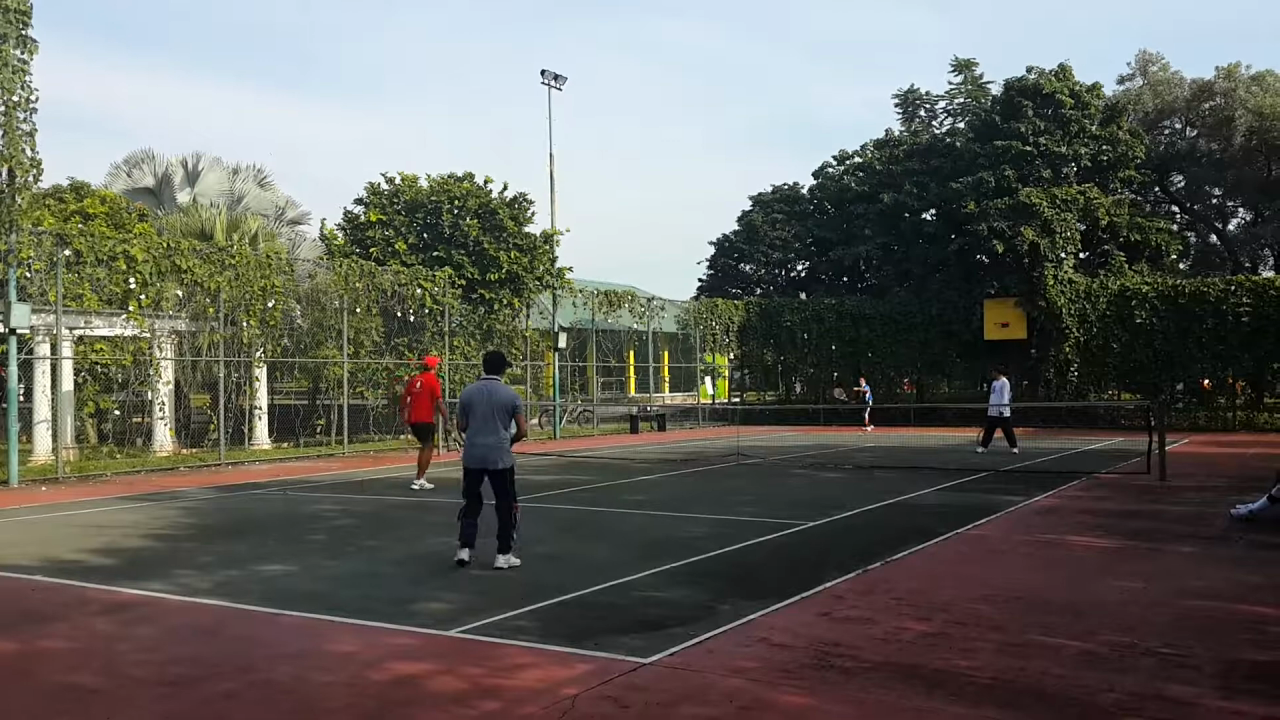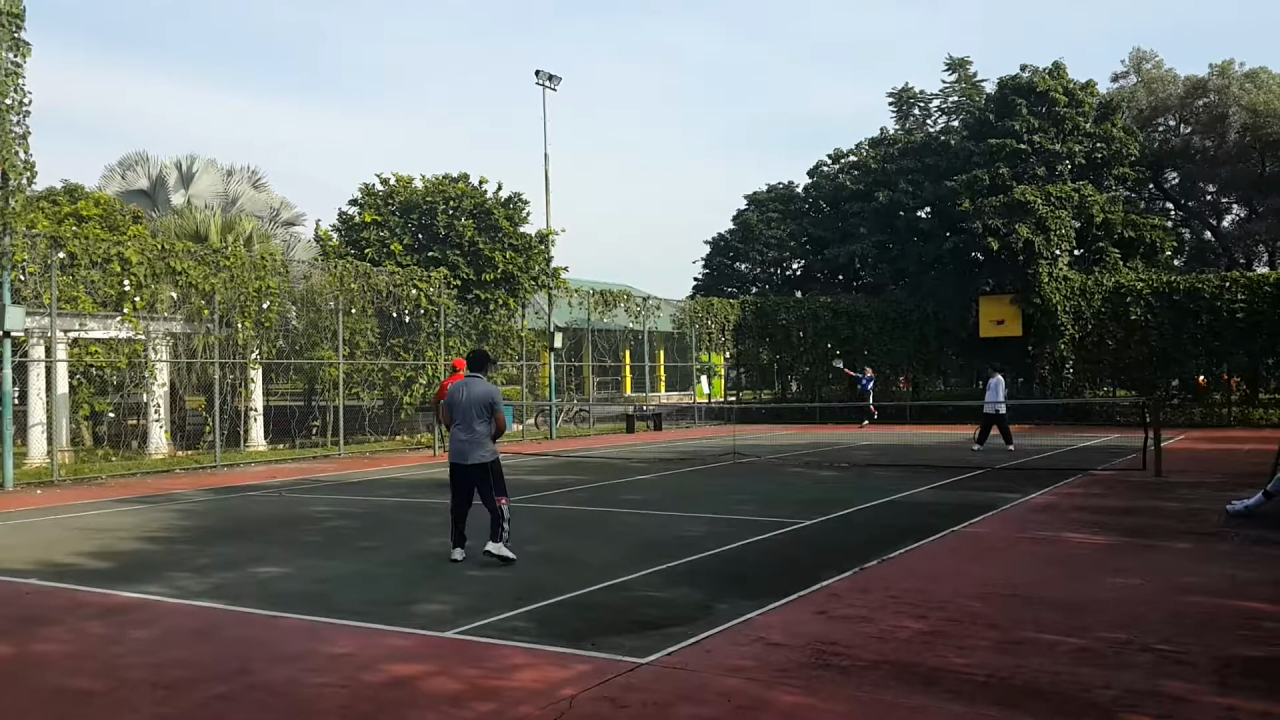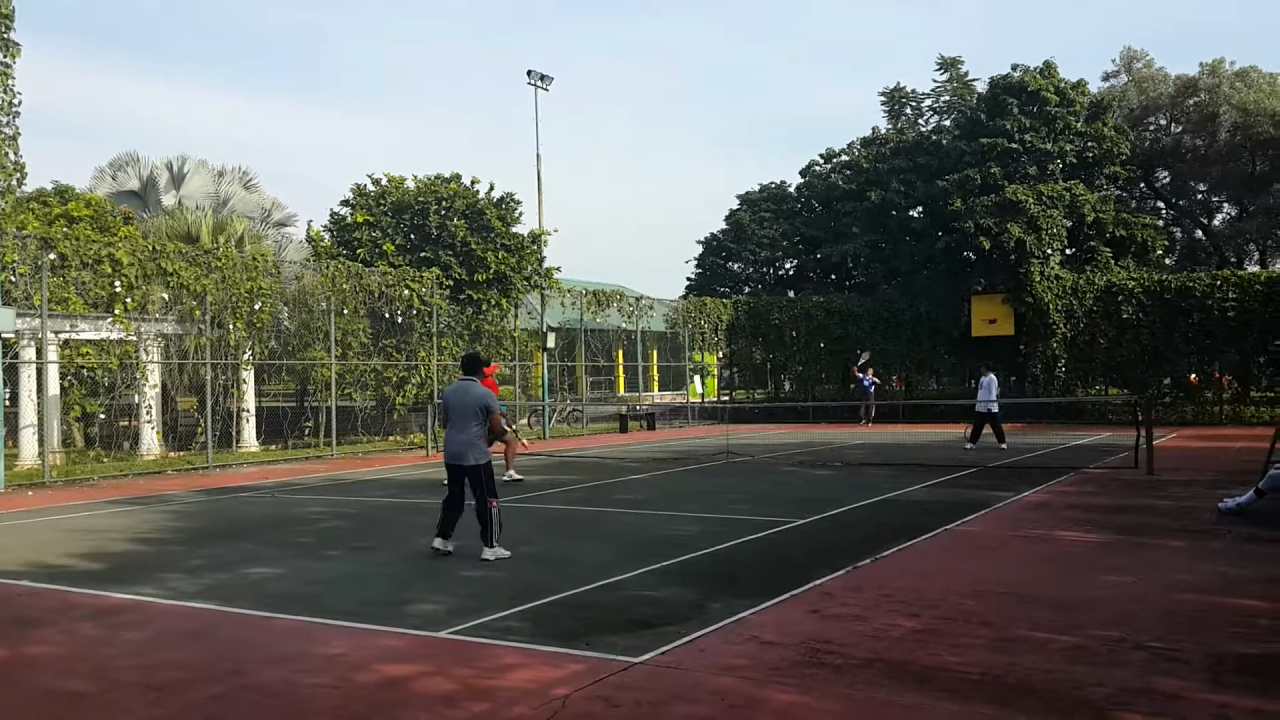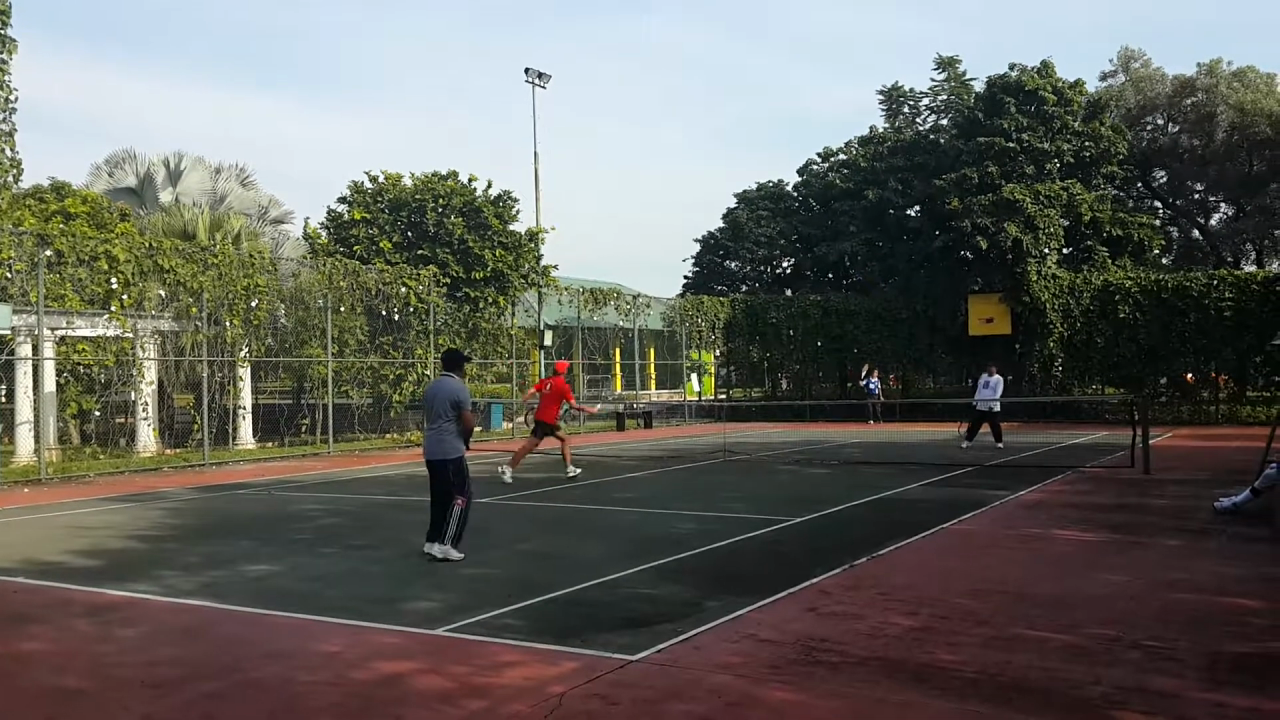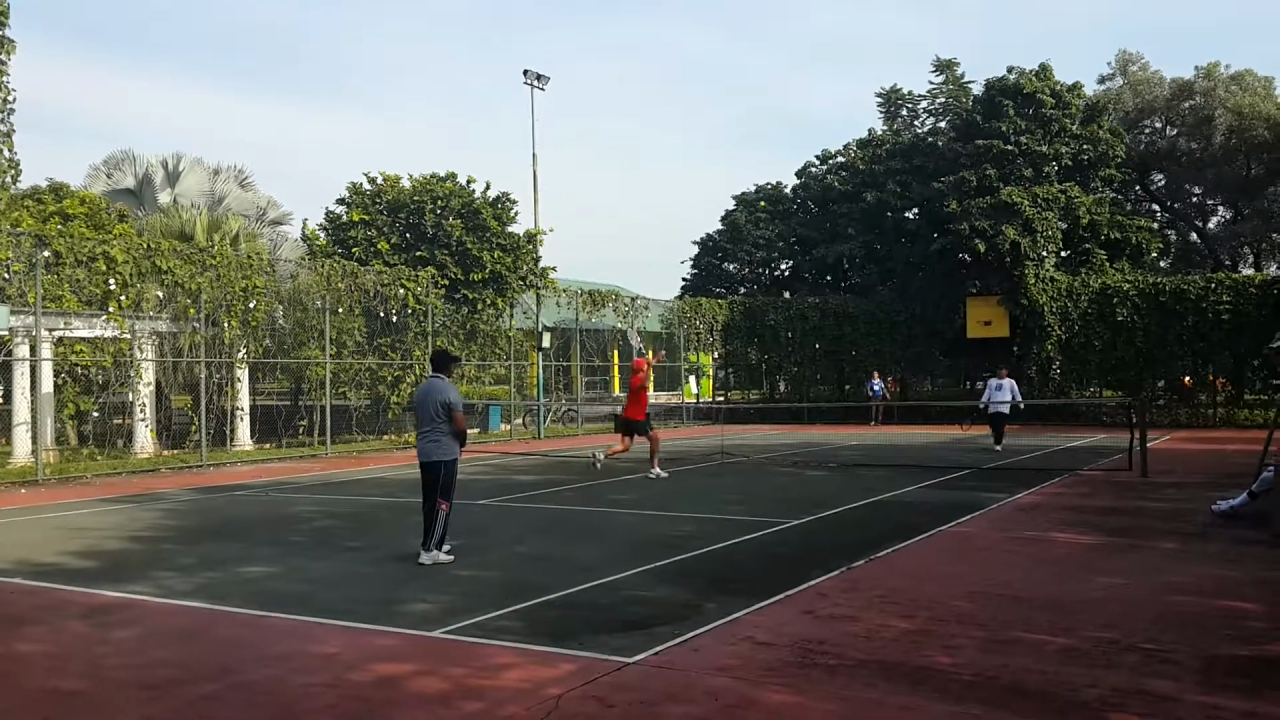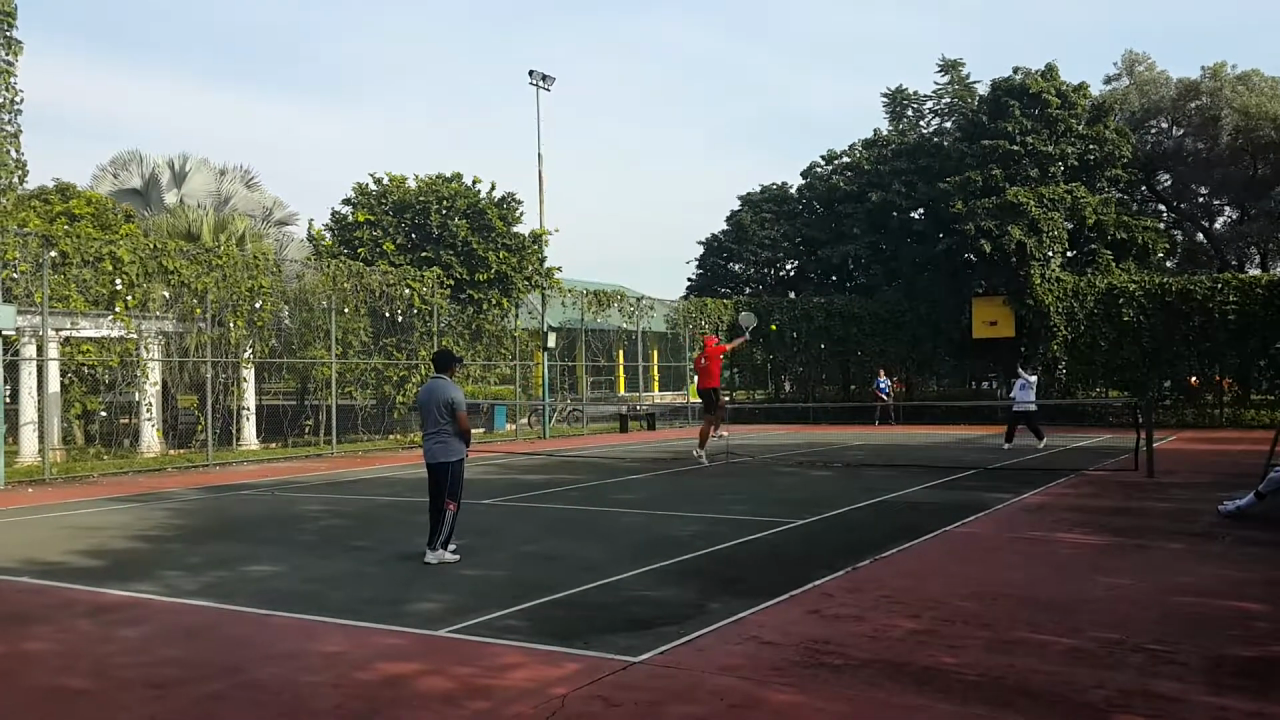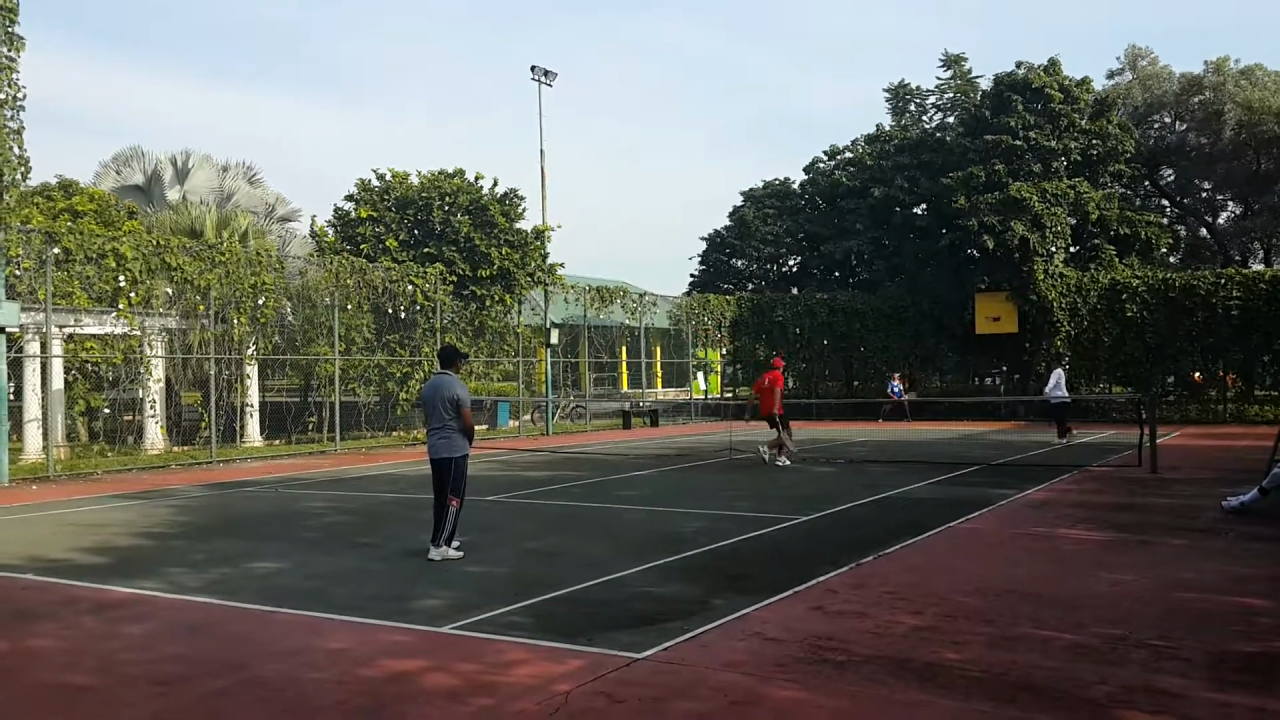
dt=0.4s
person 1, frame 1
left shoulder: (468, 392)
right shoulder: (511, 394)
left elbow: (462, 426)
right elbow: (522, 431)
left hip: (473, 457)
right hip: (501, 458)
left knee: (471, 505)
right knee: (507, 507)
left ankle: (464, 549)
right ankle: (503, 555)
person 1, frame 2
left shoulder: (452, 389)
right shoulder: (491, 391)
left elbow: (447, 422)
right elbow: (501, 426)
left hip: (457, 454)
right hip: (483, 454)
left knee: (459, 503)
right knee: (497, 499)
left ankle: (457, 548)
right ankle: (497, 543)
person 1, frame 3
left shoulder: (448, 392)
right shoulder: (485, 394)
left elbow: (443, 423)
right elbow: (498, 428)
right wrist: (488, 441)
left hip: (452, 454)
right hip: (477, 455)
left knee: (454, 497)
right knee: (488, 501)
left ankle: (441, 538)
right ankle: (491, 547)
person 1, frame 4
left shoulder: (430, 388)
right shoulder: (459, 388)
right elbow: (468, 424)
right wrist: (465, 440)
left hip: (431, 450)
right hip: (450, 451)
left knee: (439, 497)
right knee: (460, 497)
left ankle: (434, 540)
right ankle: (445, 545)
person 1, frame 5
left shoulder: (420, 390)
right shoulder: (449, 390)
right elbow: (460, 426)
right wrist: (462, 443)
left hip: (425, 452)
right hip: (444, 453)
left knee: (430, 501)
right knee: (441, 502)
left ankle: (433, 544)
right ankle: (429, 551)
person 1, frame 6
left shoulder: (423, 390)
right shoulder: (453, 390)
right elbow: (464, 426)
right wrist: (466, 444)
left hip: (431, 452)
right hip: (451, 453)
left knee: (437, 501)
right knee: (449, 502)
left ankle: (438, 543)
right ankle: (435, 550)
person 1, frame 7
left shoulder: (428, 386)
right shoulder: (458, 386)
right elbow: (468, 423)
right wrist: (469, 441)
left hip: (434, 448)
right hip: (454, 449)
left knee: (441, 497)
right knee: (453, 498)
left ankle: (443, 540)
right ankle: (438, 547)
